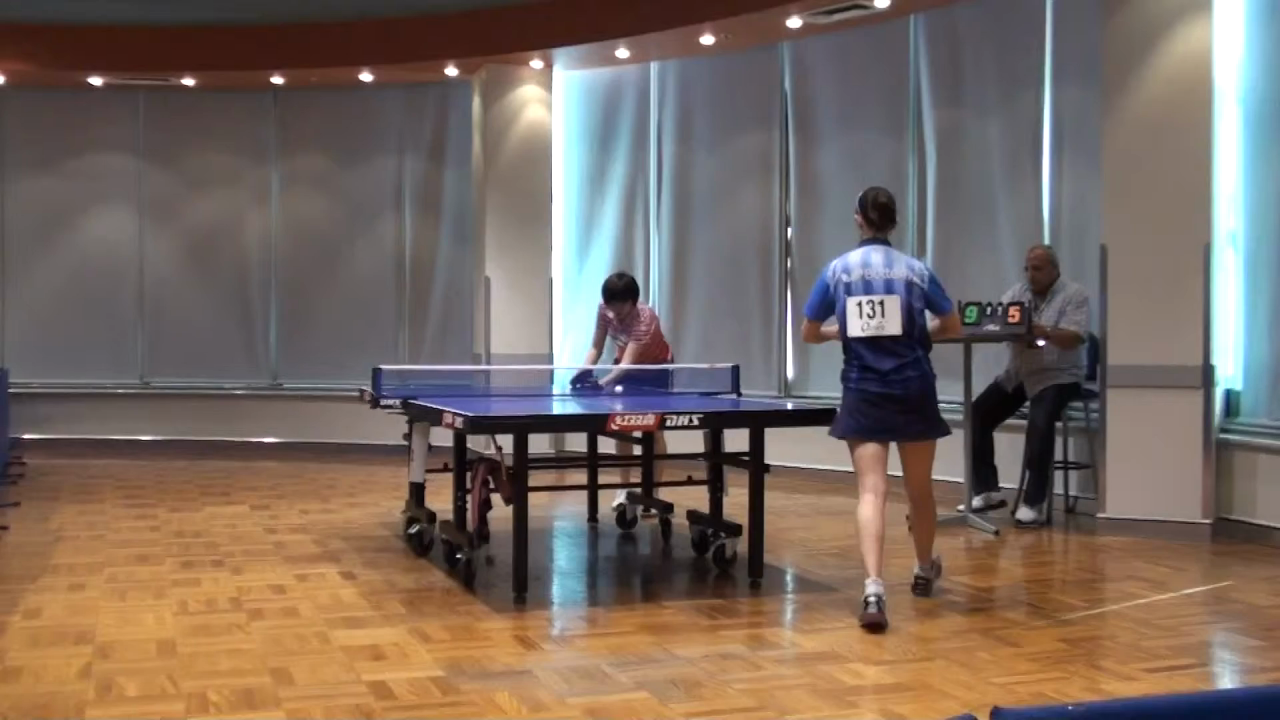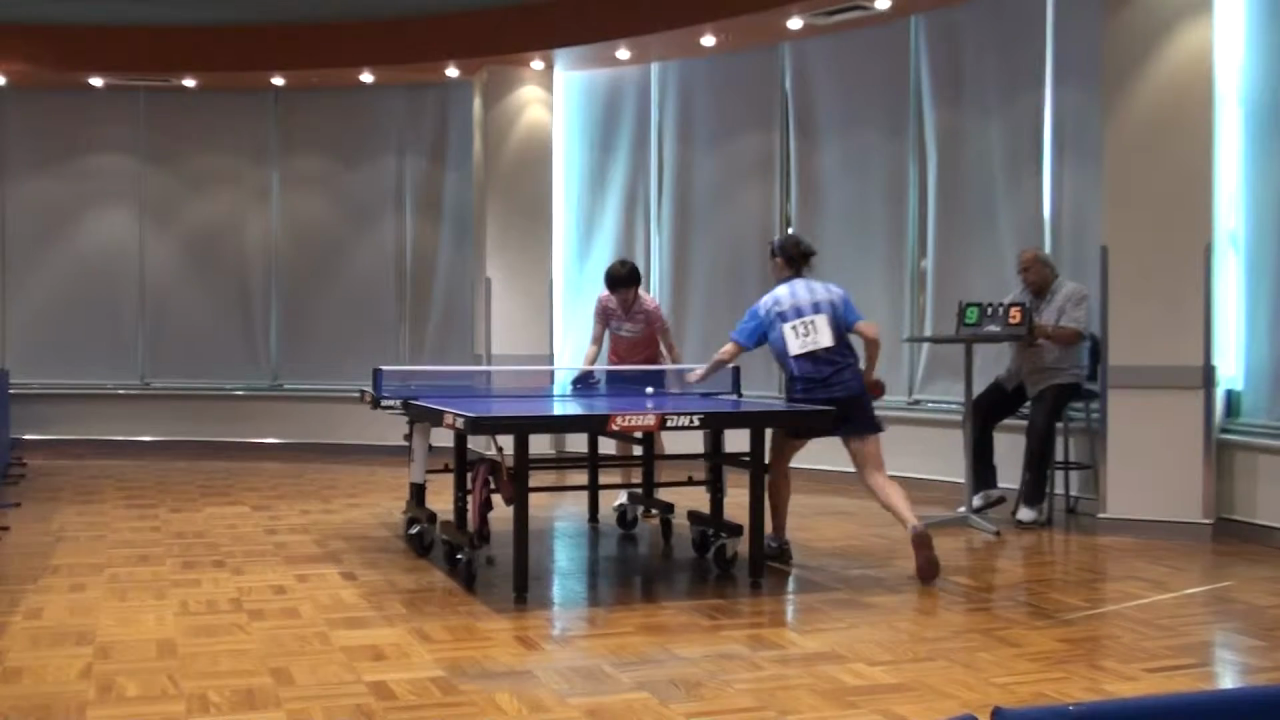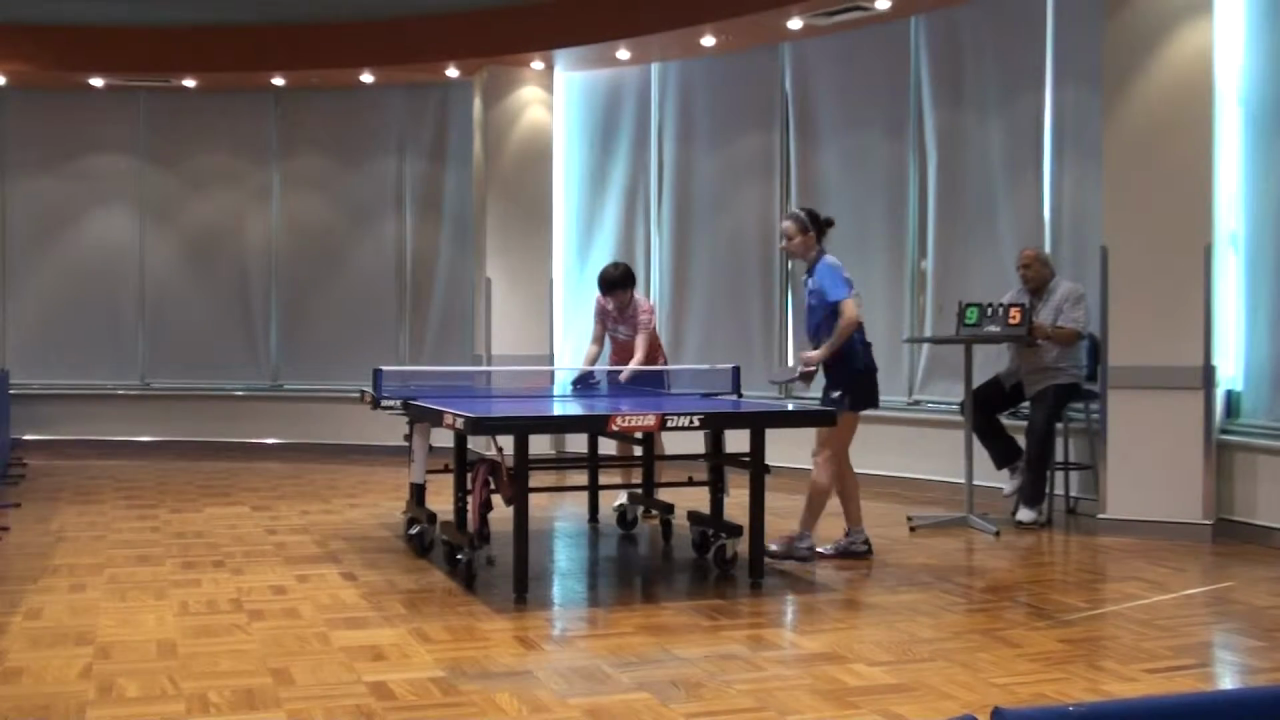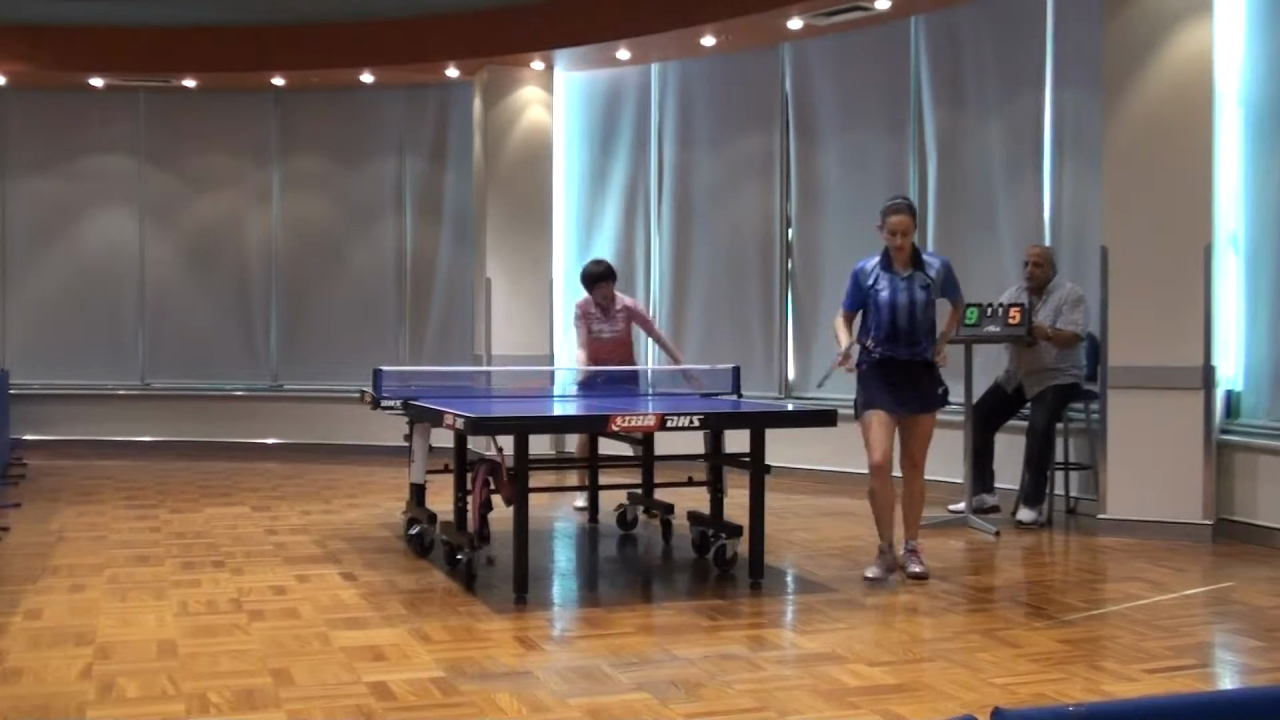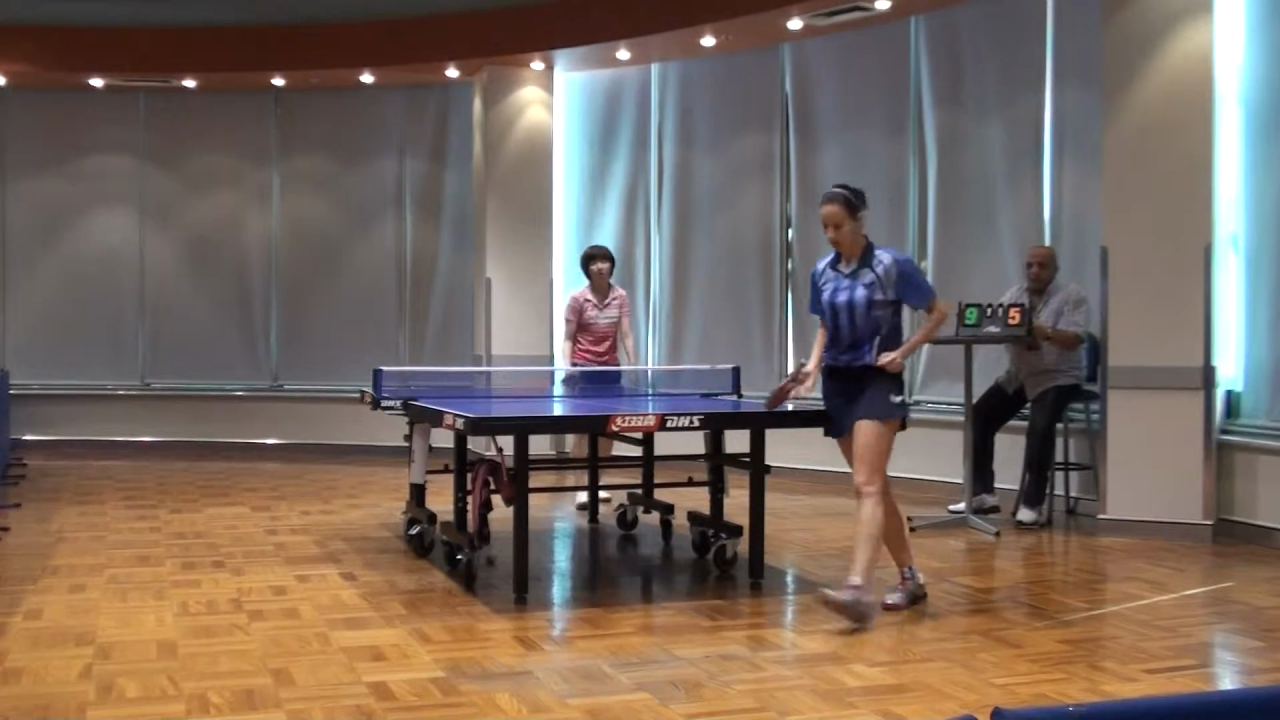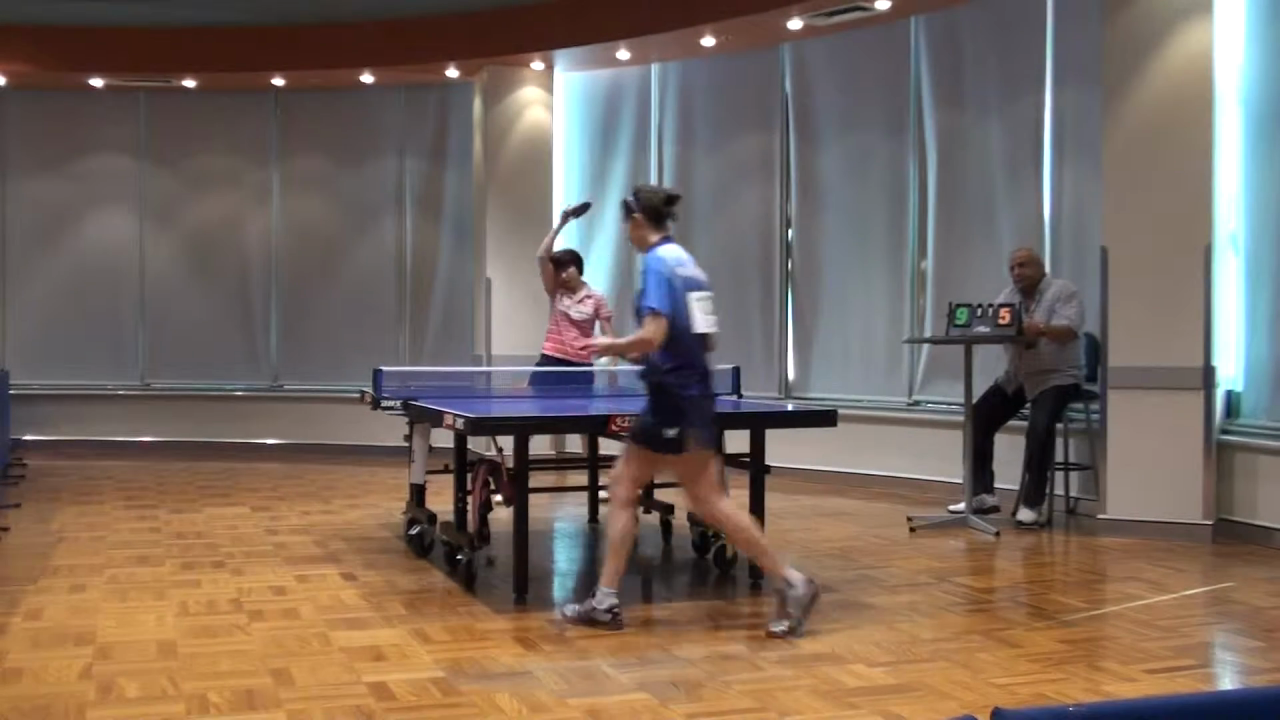
dt=0.7s
person 1, frame 1
left shoulder: (836, 270)
right shoulder: (917, 270)
left elbow: (809, 332)
right elbow: (952, 327)
left hip: (864, 394)
right hip: (913, 391)
left knee: (871, 490)
right knee: (920, 487)
left ankle: (873, 591)
right ankle: (924, 568)
person 1, frame 2
left shoulder: (766, 305)
right shoulder: (833, 293)
left elbow: (728, 354)
right elbow: (871, 337)
left wrist: (702, 374)
right wrist: (867, 373)
left hip: (805, 397)
right hip: (850, 394)
left knee: (778, 464)
right knee: (875, 475)
left ankle: (778, 543)
right ankle: (914, 527)
person 1, frame 3
left shoulder: (826, 269)
right shoulder: (814, 273)
left elbow: (852, 314)
left wrist: (825, 352)
right wrist: (819, 355)
left hip: (850, 373)
right hip: (842, 373)
left knee: (825, 456)
right knee: (835, 456)
left ankle: (801, 539)
right ankle: (855, 537)
person 1, frame 4
left shoulder: (937, 268)
right shoulder: (865, 272)
left elbow: (957, 306)
right elbow: (843, 318)
left wrist: (942, 343)
right wrist: (846, 348)
left hip: (921, 374)
right hip: (878, 375)
left knee: (914, 465)
right knee: (879, 463)
left ankle: (910, 548)
right ankle: (885, 549)
person 1, frame 5
left shoulder: (893, 264)
right shoulder: (822, 272)
left elbow: (938, 311)
left wrist: (904, 351)
right wrist: (812, 366)
left hip: (879, 383)
right hip: (838, 386)
left knee: (867, 484)
right knee: (872, 485)
left ankle: (860, 589)
right ankle: (909, 576)
person 1, frame 6
left shoulder: (657, 261)
right shoulder: (682, 261)
left elbow: (653, 336)
right elbow: (704, 340)
left wrist: (612, 346)
right wrist: (632, 348)
left hip: (677, 399)
right hip: (678, 397)
left knee: (710, 505)
right knee: (622, 490)
left ankle: (792, 585)
right ankle: (605, 602)
person 2, frame 1
left shoulder: (1075, 295)
right shoulder: (1017, 292)
left elbow: (1075, 338)
left wrist: (1046, 332)
left hip: (1057, 377)
right hip: (1017, 375)
left knee: (1039, 424)
right knee: (977, 415)
left ankle: (1033, 503)
right ankle: (987, 491)
person 2, frame 2
left shoulder: (1074, 293)
right shoulder: (1019, 296)
left elbow: (1074, 335)
left wrist: (1045, 331)
left hip: (1058, 376)
right hip: (1019, 375)
left knee: (1039, 425)
right knee: (976, 413)
left ankle: (1033, 503)
right ankle: (986, 489)
person 2, frame 3
left shoulder: (1071, 293)
right shoulder: (1015, 295)
left elbow: (1073, 335)
left wrist: (1047, 332)
left hip: (1057, 376)
right hip: (1018, 374)
left knee: (1039, 425)
right knee: (974, 405)
left ankle: (1031, 504)
right ankle: (1017, 463)
person 2, frame 4
left shoulder: (1071, 295)
right shoulder: (1013, 294)
left elbow: (1072, 337)
left wrist: (1046, 333)
left hip: (1057, 377)
right hip: (1017, 376)
left knee: (1039, 426)
right knee: (979, 418)
left ankle: (1031, 504)
right ankle: (983, 494)
person 2, frame 5
left shoulder: (1072, 295)
right shoulder: (1014, 294)
left elbow: (1074, 339)
left wrist: (1047, 333)
left hip: (1057, 378)
right hip: (1017, 376)
left knee: (1040, 427)
right knee: (978, 417)
left ankle: (1032, 504)
right ankle: (983, 494)
person 2, frame 6
left shoulder: (1064, 291)
right shoulder: (1008, 295)
left elbow: (1068, 332)
left wrist: (1040, 328)
left hip: (1057, 378)
right hip: (1017, 377)
left knee: (1039, 428)
right knee: (978, 418)
left ankle: (1032, 504)
right ankle: (983, 494)
person 3, frame 1
left shoulder: (644, 318)
right shoulder: (604, 309)
left elbow: (627, 365)
right elbow: (596, 348)
left wrist: (601, 384)
left hip: (655, 367)
right hip: (624, 366)
left ankle: (653, 493)
right ankle: (624, 488)
person 3, frame 2
left shoulder: (649, 307)
right shoulder: (603, 303)
left elbow: (670, 346)
right elbow: (595, 344)
right wrist: (584, 371)
left hip: (648, 372)
right hip: (618, 371)
right ankle: (626, 490)
person 3, frame 3
left shoulder: (643, 309)
right shoulder: (602, 303)
left elbow: (641, 355)
right elbow: (596, 343)
left wrist: (624, 377)
right wrist: (584, 372)
left hip: (650, 370)
right hip: (619, 369)
right ankle: (627, 489)
person 3, frame 4
left shoulder: (628, 306)
right shoulder: (582, 308)
left elbow: (658, 337)
right elbow: (582, 348)
left wrist: (682, 365)
right wrist: (582, 372)
left hip: (624, 374)
right hip: (595, 374)
right knee: (586, 433)
right ankle: (583, 490)
person 3, frame 5
left shoulder: (621, 297)
right shoulder: (578, 299)
left elbow: (626, 334)
right elbow: (568, 338)
left wrist: (632, 363)
right wrist: (569, 364)
left hip: (610, 369)
right hip: (583, 369)
right ankle: (581, 488)
person 3, frame 6
left shoulder: (596, 299)
right shoulder: (555, 291)
left elbow: (610, 336)
right elbow: (541, 257)
right wrist: (561, 223)
left hip: (580, 367)
right hip: (550, 363)
